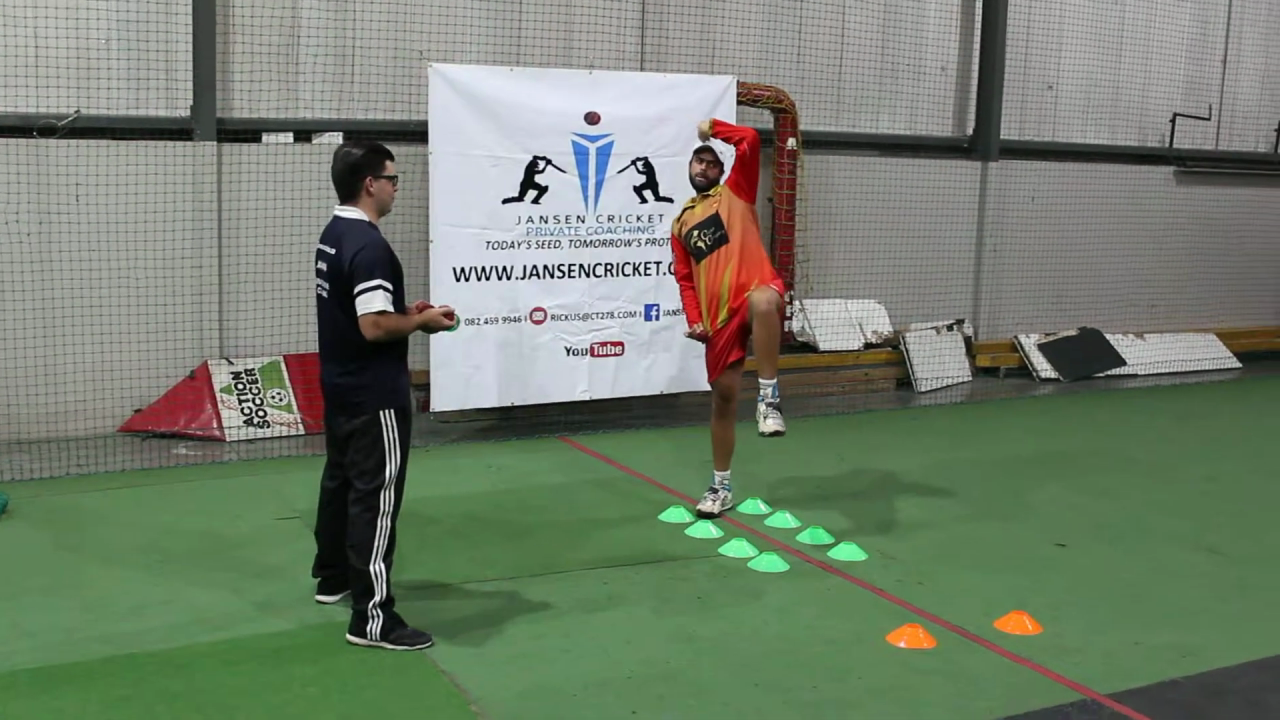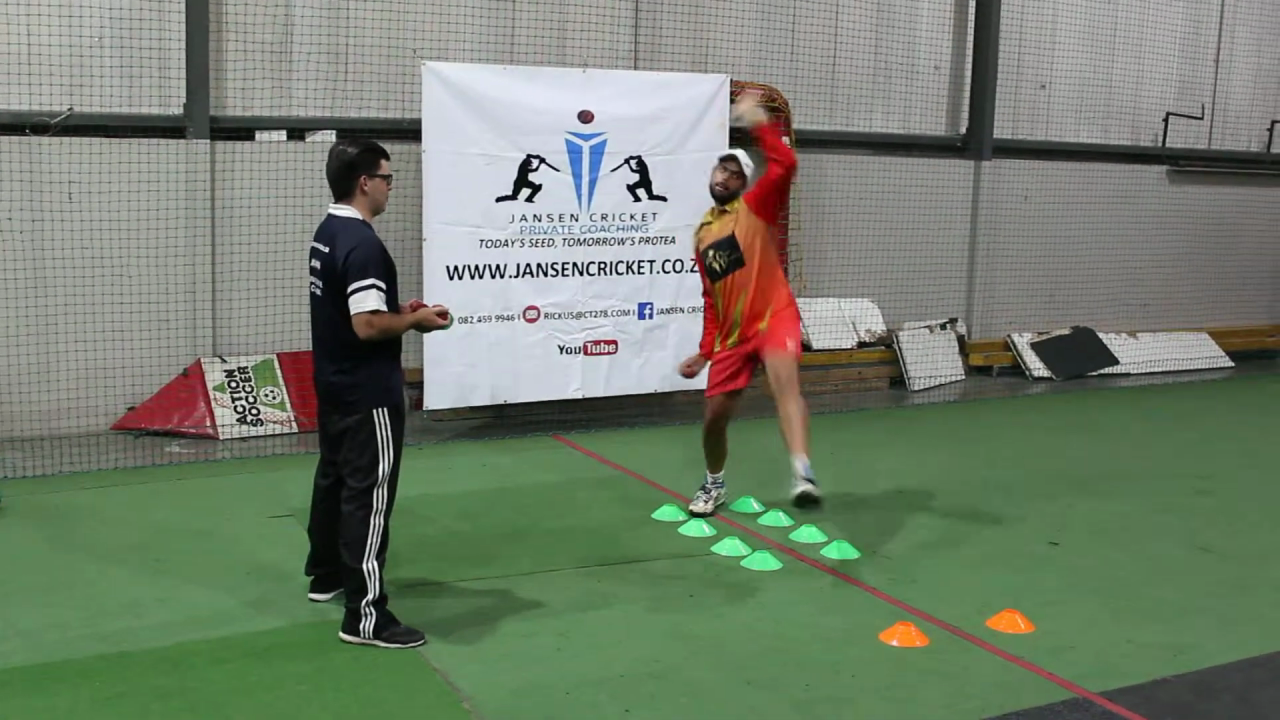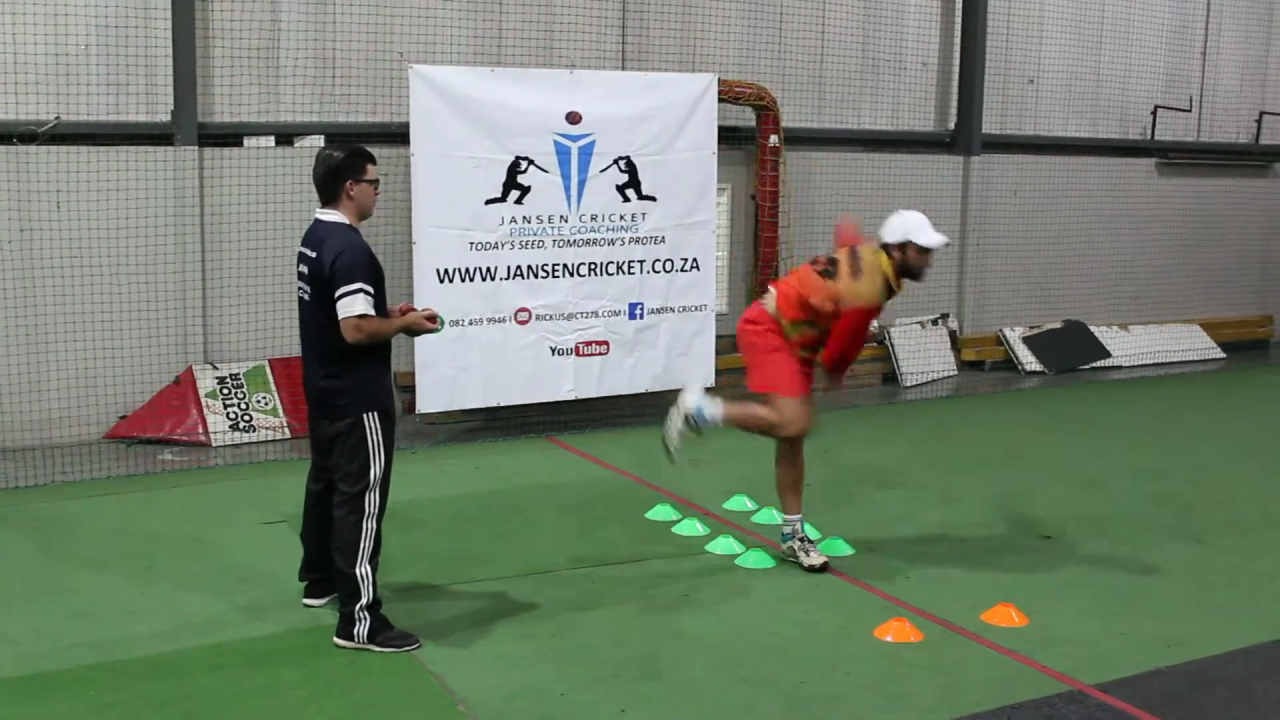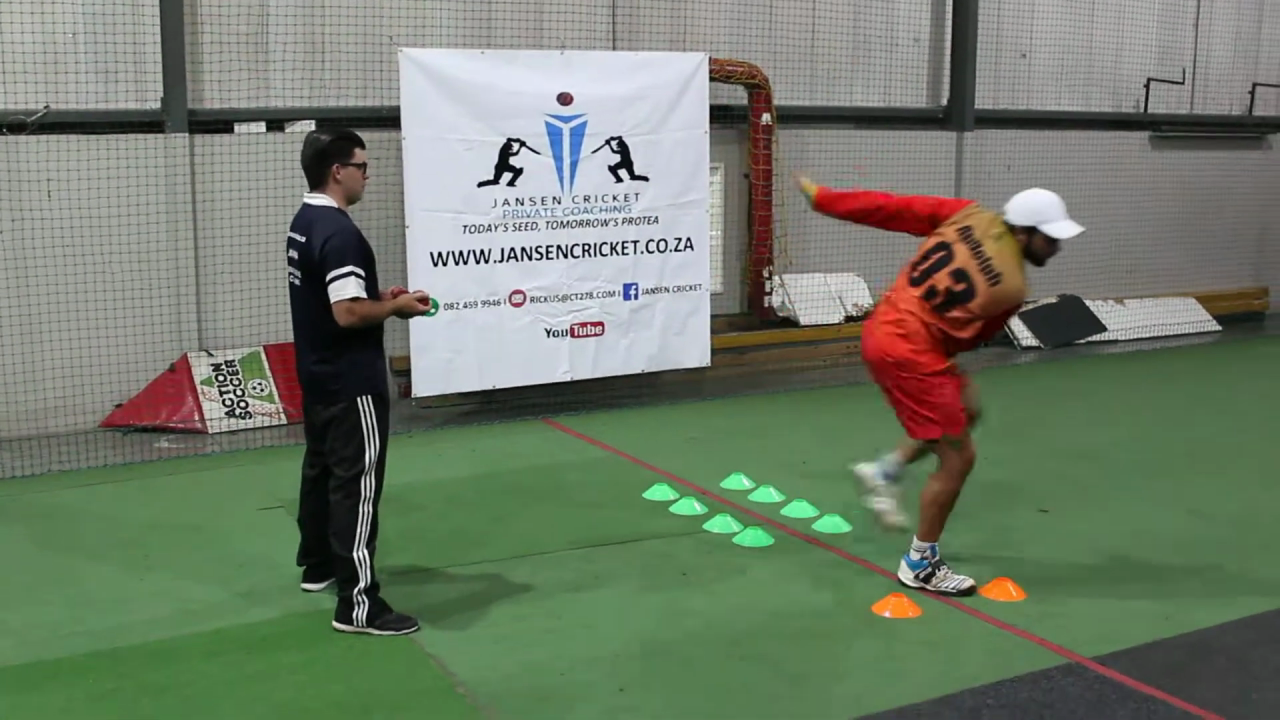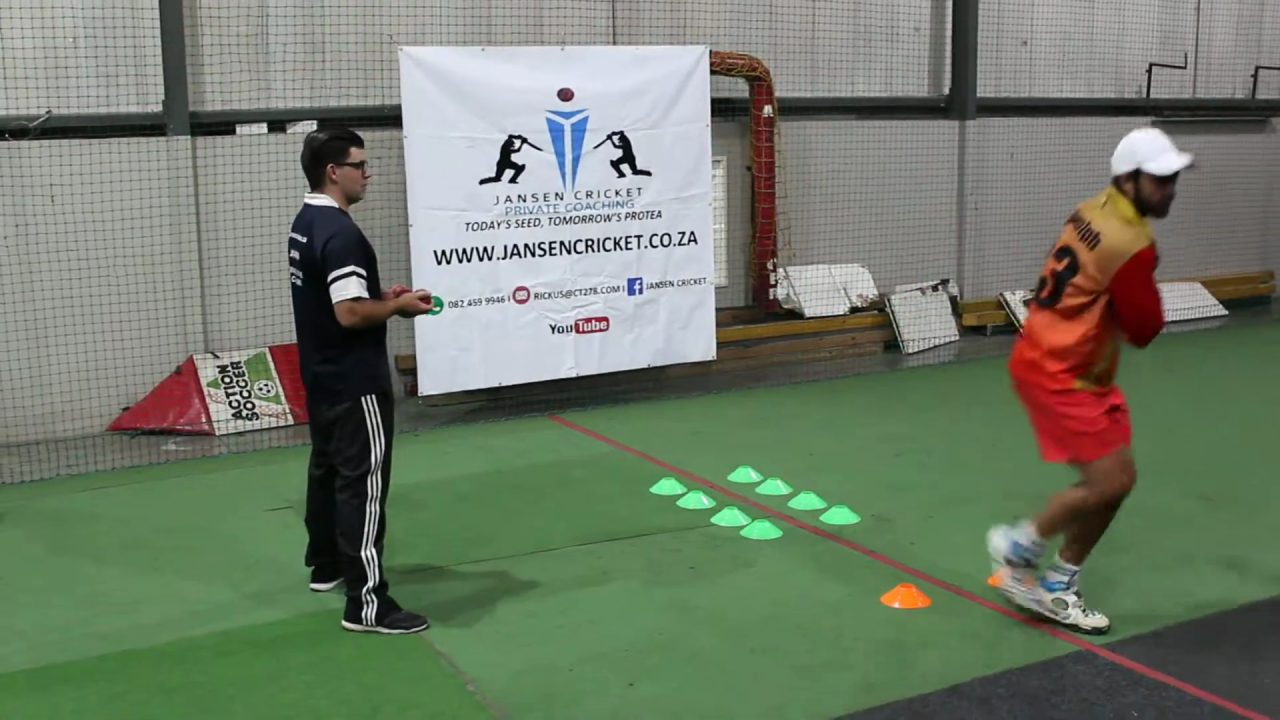
dt=0.5s
person 1, frame 1
left shoulder: (333, 235)
right shoulder: (369, 246)
right elbow: (374, 327)
left wrist: (403, 310)
right wrist: (422, 321)
left hip: (341, 386)
right hip: (373, 395)
left knee: (341, 480)
right knee: (375, 498)
left ankle: (333, 577)
right ankle: (371, 617)
person 1, frame 2
left shoulder: (327, 232)
right shoulder: (363, 245)
right elbow: (367, 326)
left wrist: (397, 309)
right wrist: (416, 320)
left hip: (334, 384)
right hip: (367, 393)
left knee: (334, 478)
right knee: (368, 496)
left ankle: (326, 574)
right ankle: (364, 615)
person 1, frame 3
left shoulder: (314, 237)
right shoulder: (350, 249)
right elbow: (355, 330)
left wrist: (386, 312)
right wrist: (404, 324)
left hip: (325, 389)
right hip: (357, 398)
left knee: (326, 483)
right knee: (361, 501)
left ankle: (319, 579)
right ankle: (359, 619)
person 1, frame 4
left shoulder: (304, 222)
right shoulder: (339, 233)
right elbow: (347, 313)
left wrist: (377, 294)
right wrist: (396, 307)
left hip: (318, 374)
right hip: (350, 382)
left knee: (321, 468)
right knee: (356, 484)
left ankle: (317, 564)
right ankle: (357, 603)
person 1, frame 5
left shoulder: (305, 223)
right shoulder: (340, 233)
right elbow: (350, 314)
left wrist: (379, 295)
right wrist: (400, 306)
left hip: (322, 374)
right hip: (354, 382)
left knee: (328, 468)
right knee: (362, 484)
left ankle: (325, 563)
right ankle: (366, 601)
person 2, frame 1
left shoulder: (737, 191)
right shoulder: (681, 223)
left elbow: (750, 139)
right elbow: (685, 279)
left wrist: (712, 127)
right wrist: (694, 320)
left hip: (757, 293)
right hip: (719, 316)
left knee: (763, 303)
right knee: (723, 397)
left ankle: (769, 397)
right ankle: (721, 486)
person 2, frame 2
left shoulder: (754, 206)
right shoulder: (703, 236)
left elbow: (784, 163)
left wrist: (757, 118)
right wrist: (704, 353)
left hip: (773, 317)
right hip: (732, 335)
left knee: (783, 379)
right knee: (714, 417)
left ankle: (802, 475)
right ankle: (713, 483)
person 2, frame 3
left shoulder: (867, 252)
right shoulder: (867, 296)
left elbow: (849, 234)
right elbow: (838, 352)
left wrist: (846, 244)
right wrist: (834, 373)
left hip: (792, 339)
right hip: (769, 331)
left knee: (793, 440)
right knee: (792, 425)
left ankle: (793, 533)
right ankle: (700, 408)
person 2, frame 4
left shoulder: (967, 215)
right shoulder: (1012, 287)
left elbow: (889, 207)
right elbow: (976, 335)
left wrist: (823, 196)
left hip: (886, 330)
right hip: (910, 355)
left knee: (966, 408)
right knee: (958, 458)
left ankle: (883, 472)
right ankle: (919, 563)
person 2, frame 5
left shoulder: (1096, 208)
right shoulder: (1133, 246)
right elbow: (1145, 329)
right wrist: (1126, 308)
left hip: (1087, 374)
right hip: (1055, 375)
left knee: (1120, 478)
right knee: (1108, 482)
left ankle: (1055, 587)
right ankle: (1018, 544)
